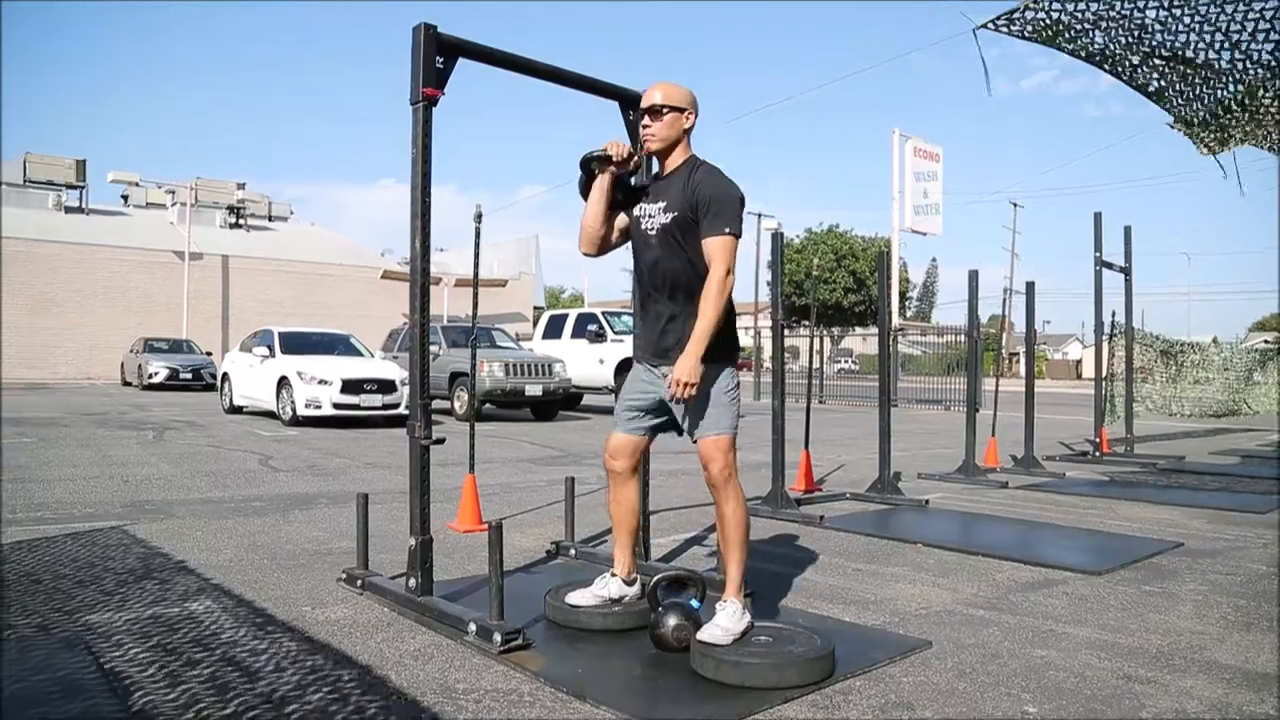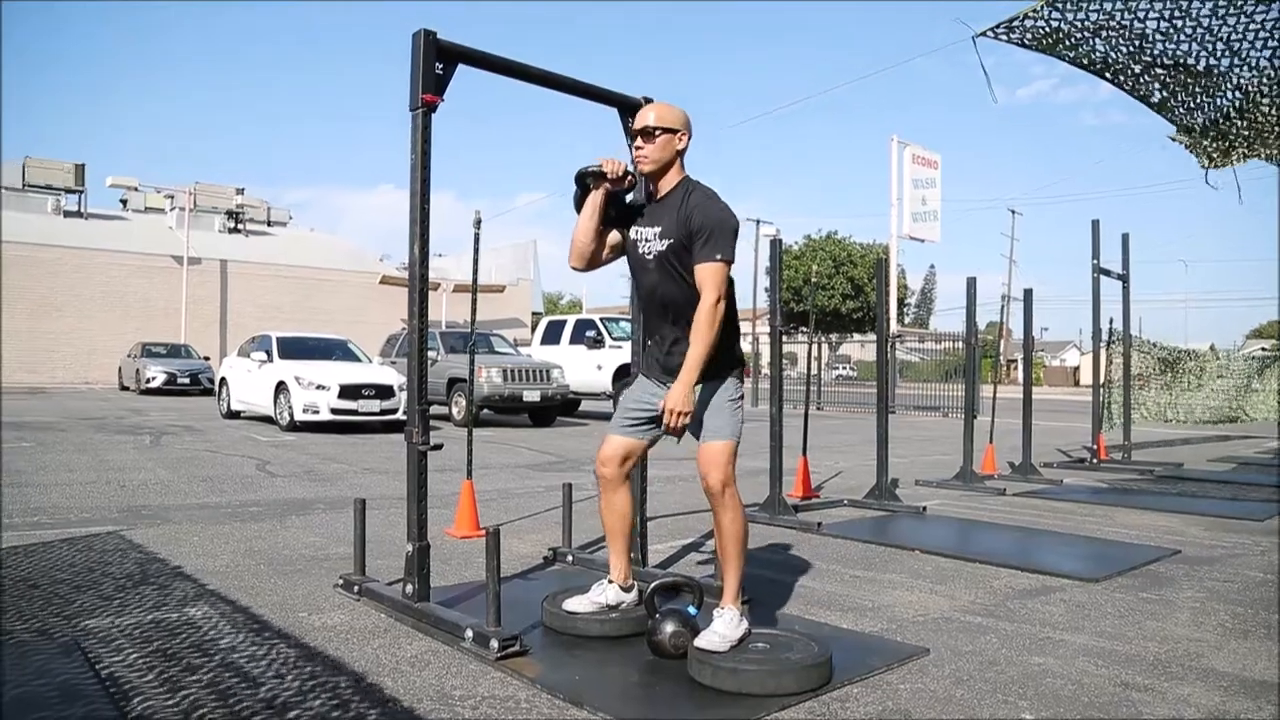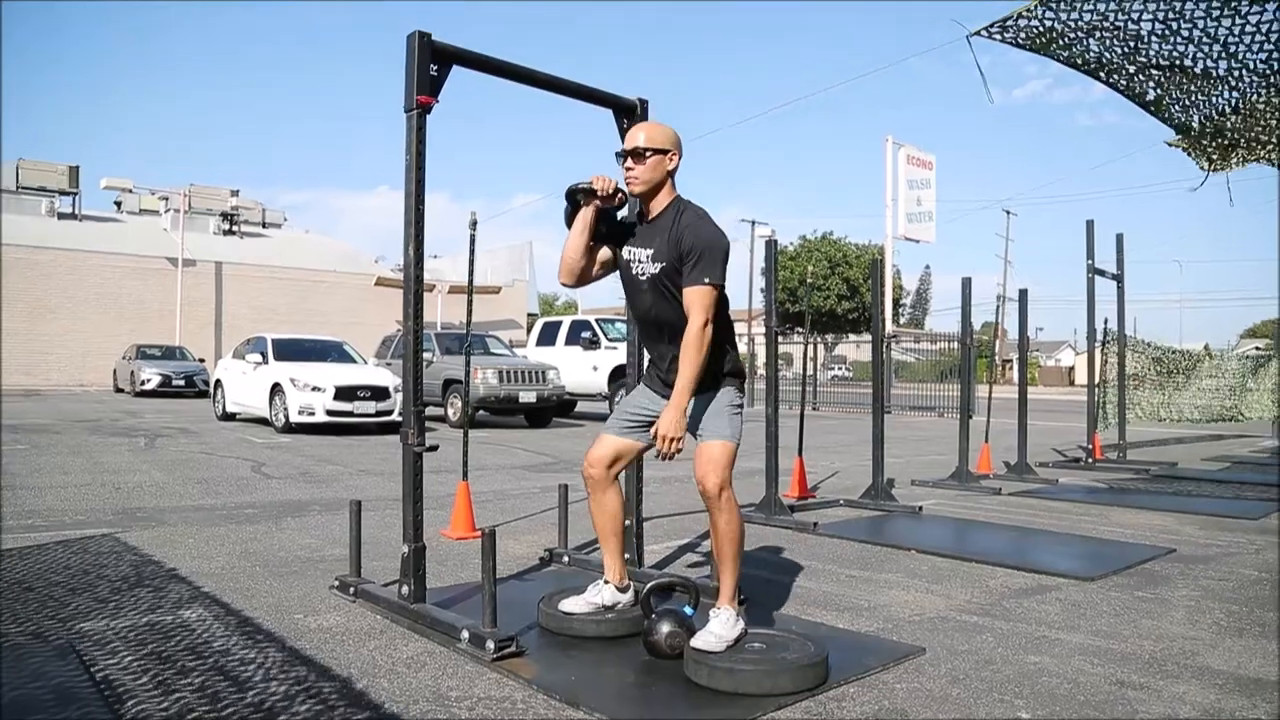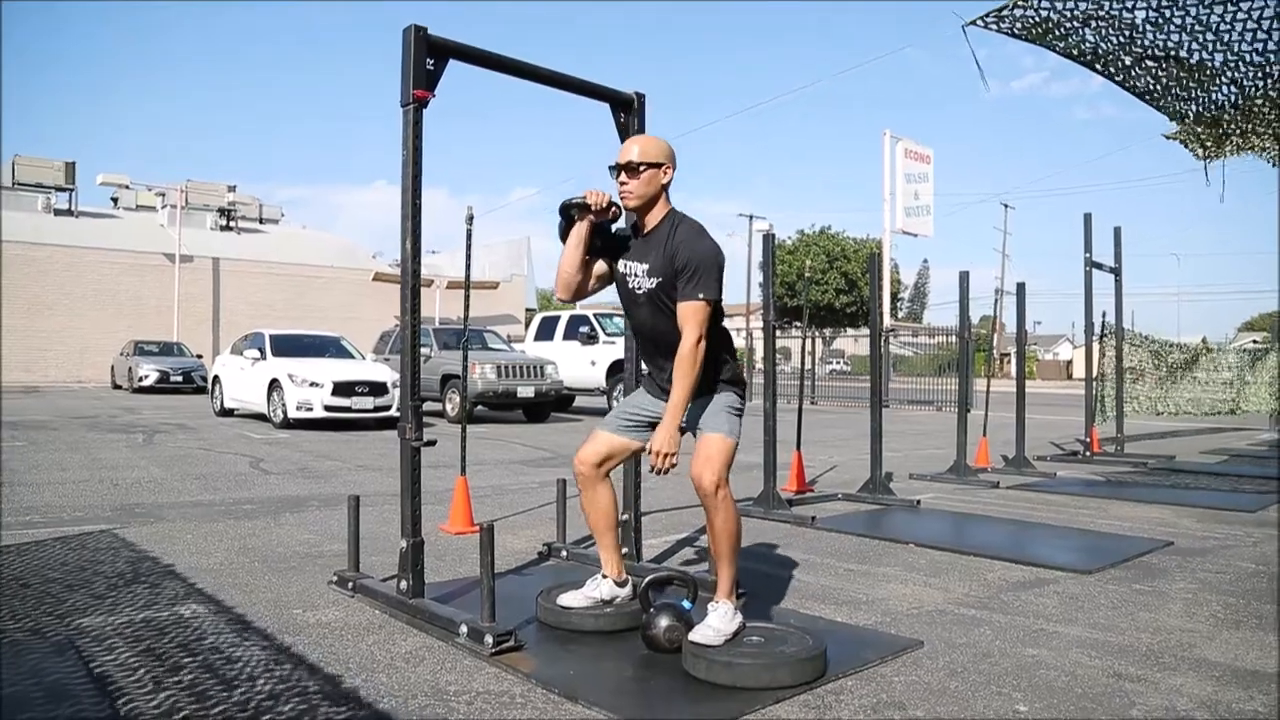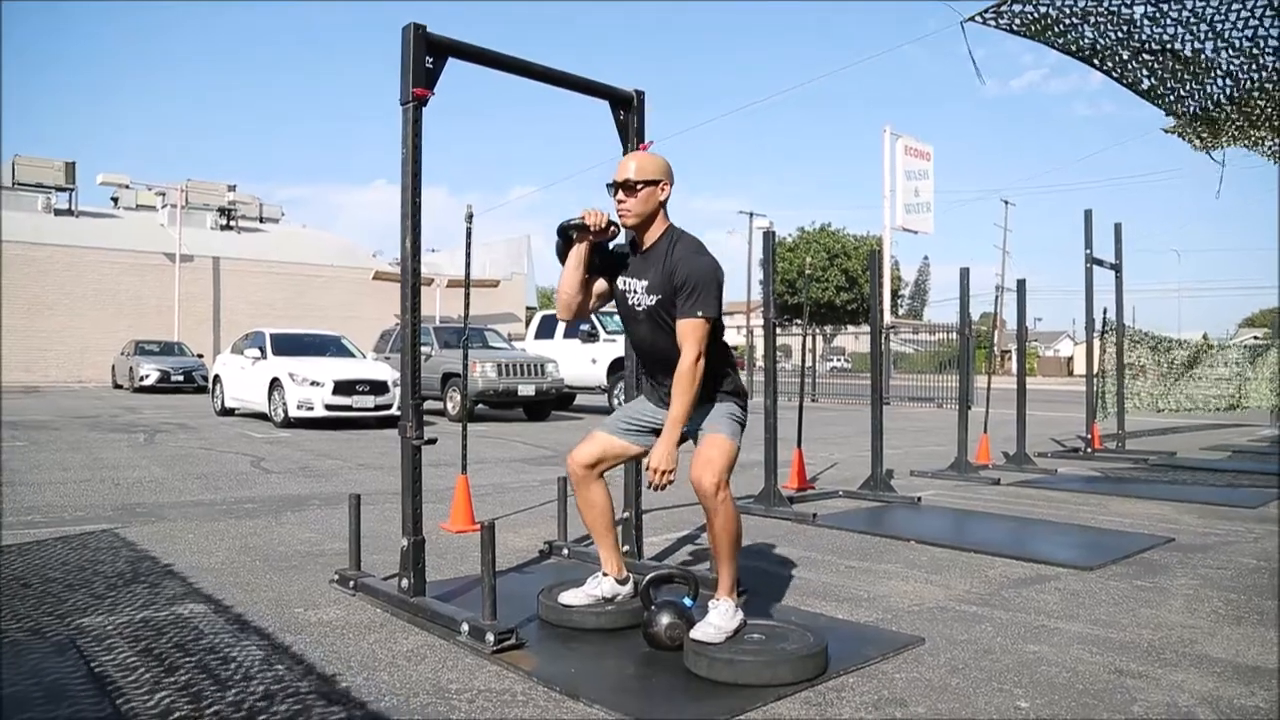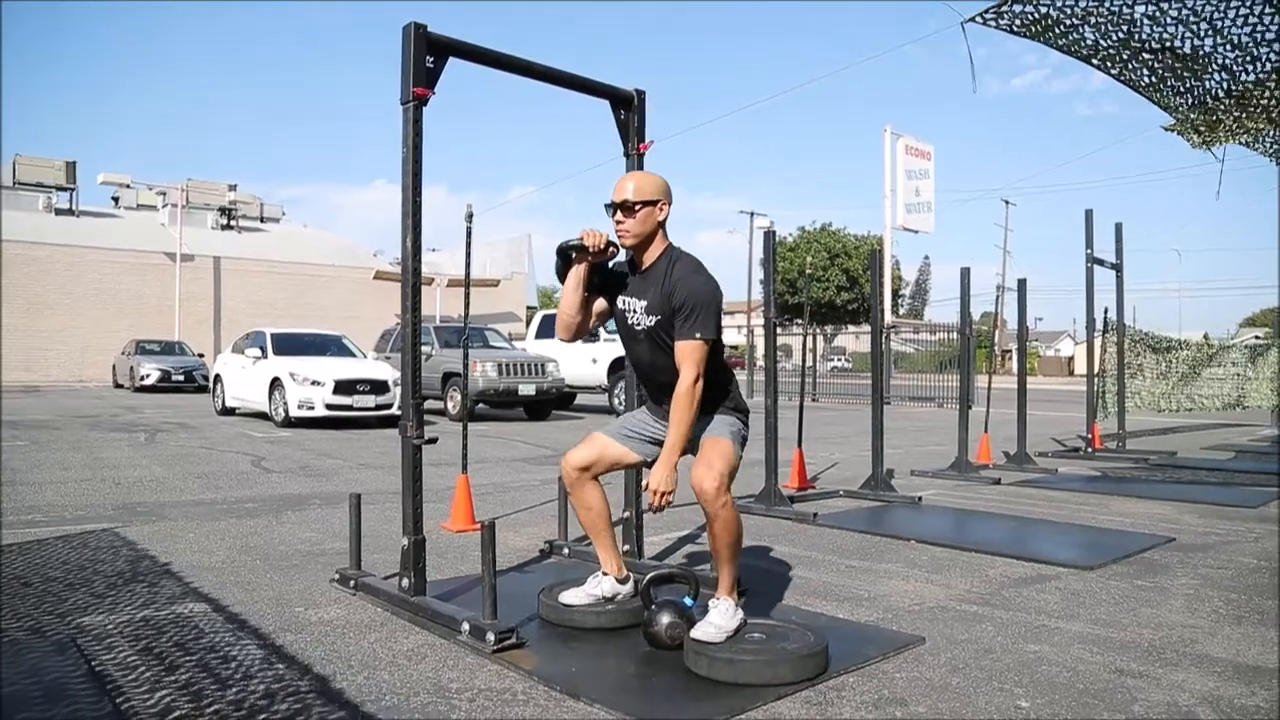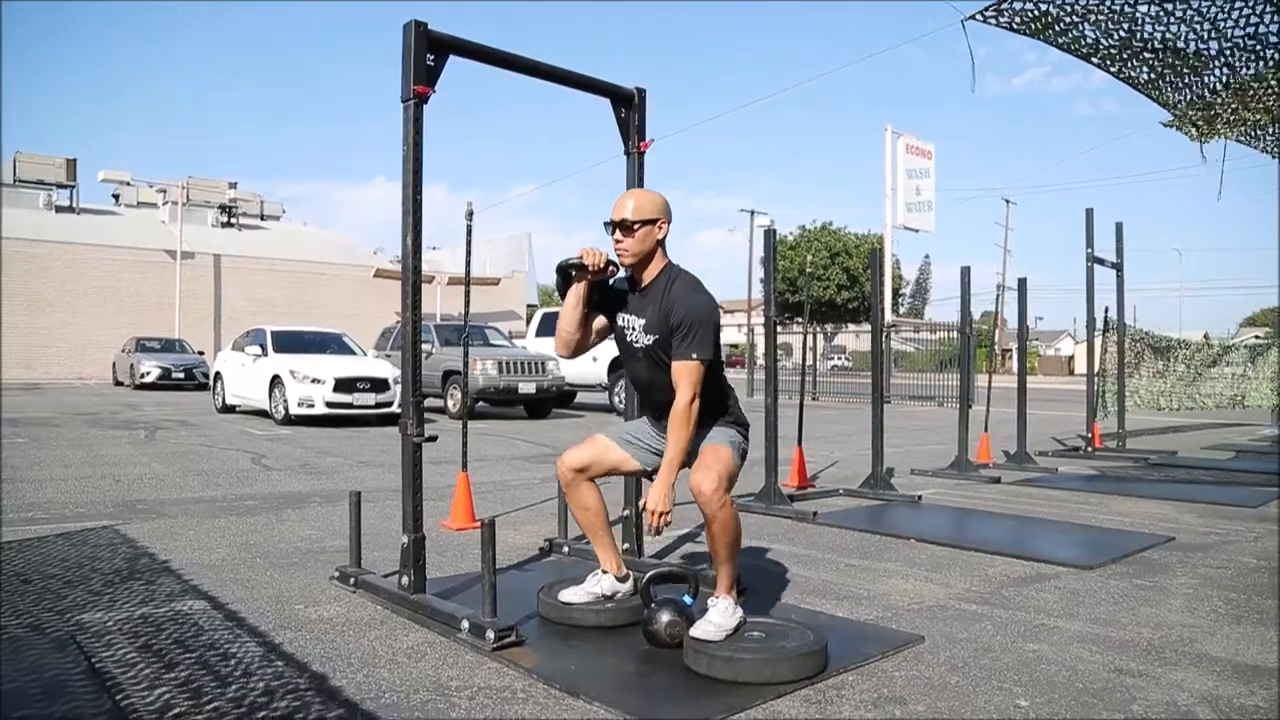
dt=0.1s
person 1, frame 1
left shoulder: (711, 186)
right shoulder: (643, 193)
left elbow: (720, 275)
right elbow: (591, 244)
left wrist: (694, 356)
right wrist: (607, 176)
left hip: (708, 357)
right hip: (651, 356)
left knee: (718, 469)
right knee: (618, 459)
left ankle: (733, 603)
right ankle: (622, 578)
person 1, frame 2
left shoulder: (704, 208)
right shoulder: (637, 212)
left elbow: (713, 301)
right elbow: (581, 259)
left wrist: (687, 383)
right wrist: (600, 192)
left hip: (711, 372)
right hip: (654, 370)
left knee: (716, 478)
right knee: (609, 465)
left ankle: (731, 610)
right ankle: (619, 585)
person 1, frame 3
left shoulder: (696, 230)
right shoulder: (626, 229)
left elbow: (700, 324)
right elbow: (570, 276)
left wrist: (676, 410)
right wrist: (589, 210)
left hip: (712, 383)
right hip: (657, 380)
left knee: (711, 480)
right knee: (596, 465)
left ankle: (727, 611)
right ankle: (615, 585)
person 1, frame 4
left shoulder: (691, 243)
right shoulder: (622, 242)
left elbow: (693, 339)
right elbow: (567, 291)
left wrist: (670, 424)
right wrist: (584, 224)
left hip: (712, 387)
right hip: (656, 385)
left knee: (708, 478)
right knee: (588, 462)
left ankle: (725, 605)
right ankle: (613, 579)
person 1, frame 5
left shoulder: (690, 261)
right shoulder: (619, 258)
left elbow: (692, 359)
right elbow: (568, 311)
left wrist: (668, 442)
right wrist: (583, 244)
left hip: (714, 399)
right hip: (656, 398)
left knee: (706, 478)
right knee: (581, 462)
left ankle: (726, 602)
right ankle: (615, 577)
person 1, frame 6
left shoulder: (689, 281)
right shoulder: (620, 276)
left elbow: (691, 380)
right elbow: (568, 330)
left wrist: (667, 462)
right wrist: (581, 265)
left hip: (715, 412)
right hip: (657, 412)
left knee: (708, 482)
right knee: (576, 465)
left ankle: (726, 601)
right ankle: (615, 577)
person 1, frame 7
left shoulder: (688, 300)
right shoulder: (618, 292)
left elbow: (688, 400)
right elbow: (567, 346)
left wrist: (663, 482)
right wrist: (580, 284)
left hip: (714, 427)
right hip: (657, 424)
left knee: (706, 485)
right knee: (571, 465)
left ankle: (726, 599)
right ankle: (614, 575)
